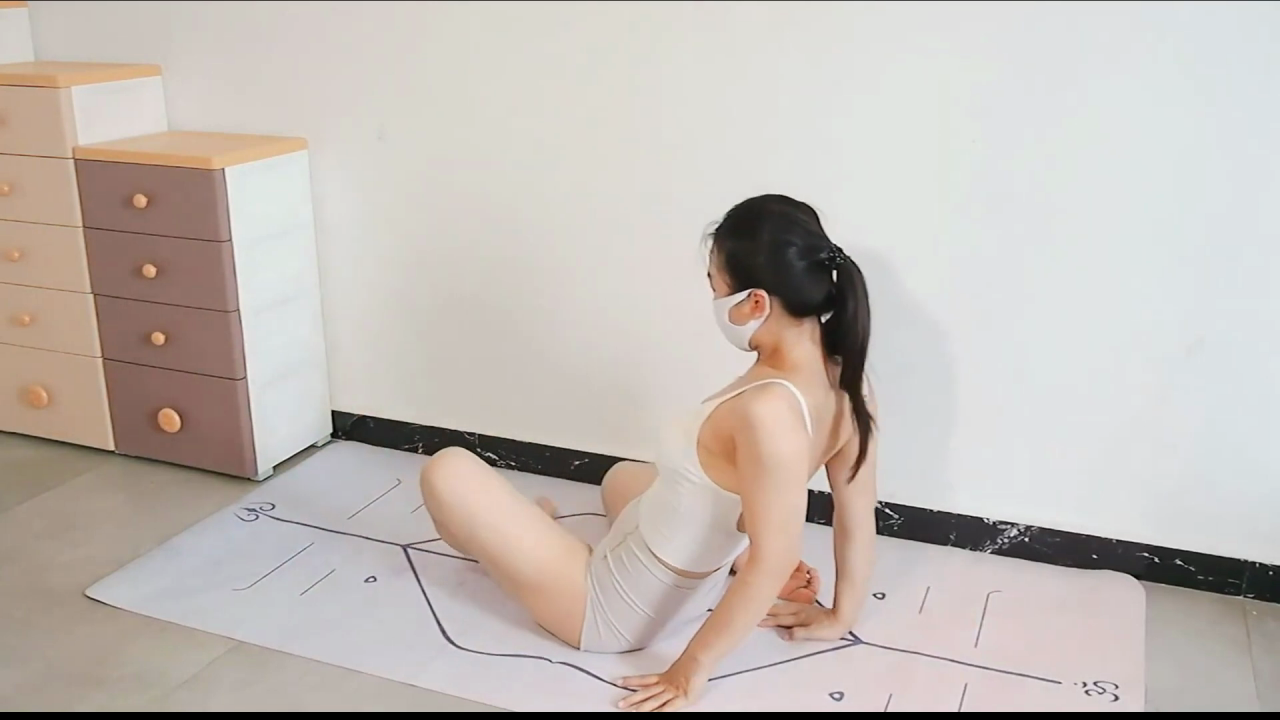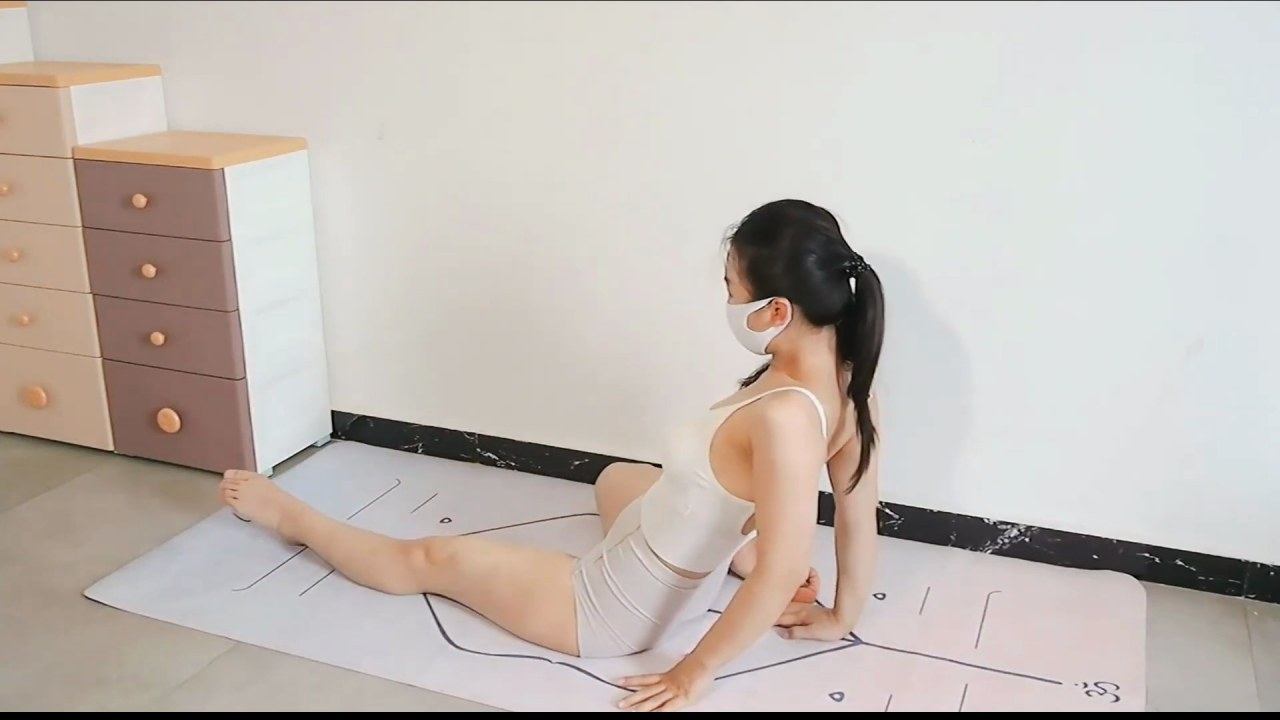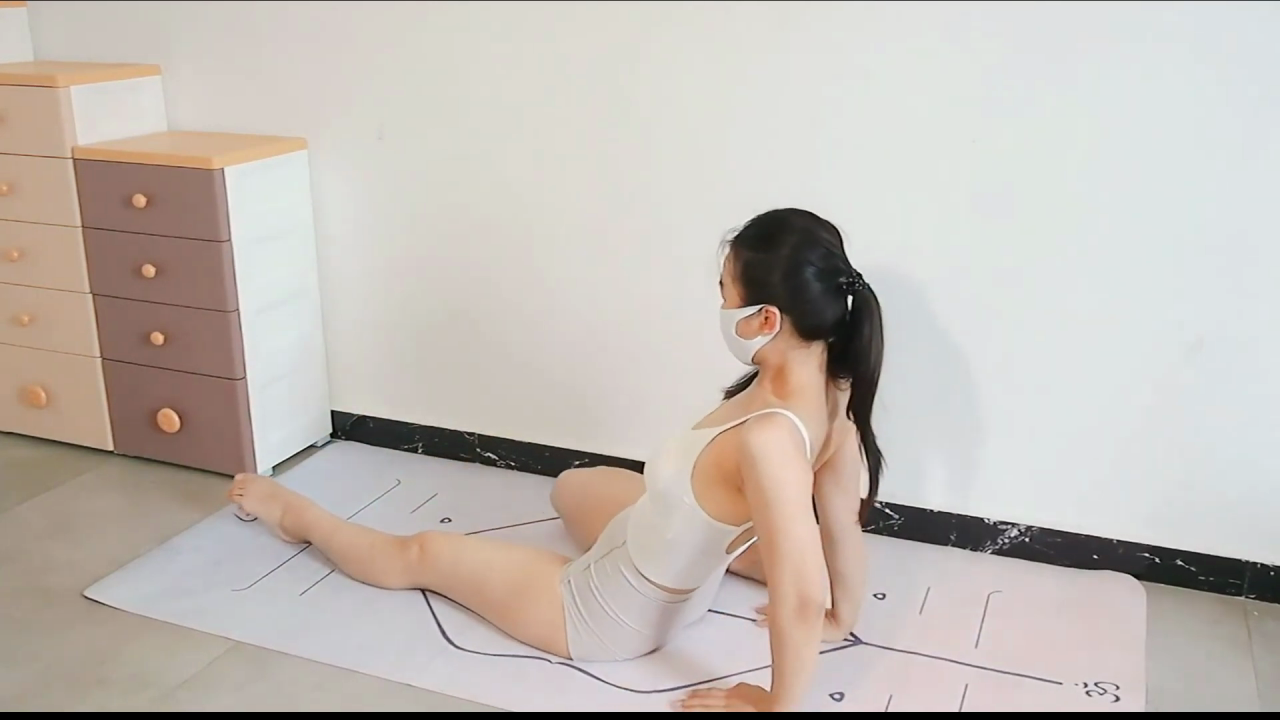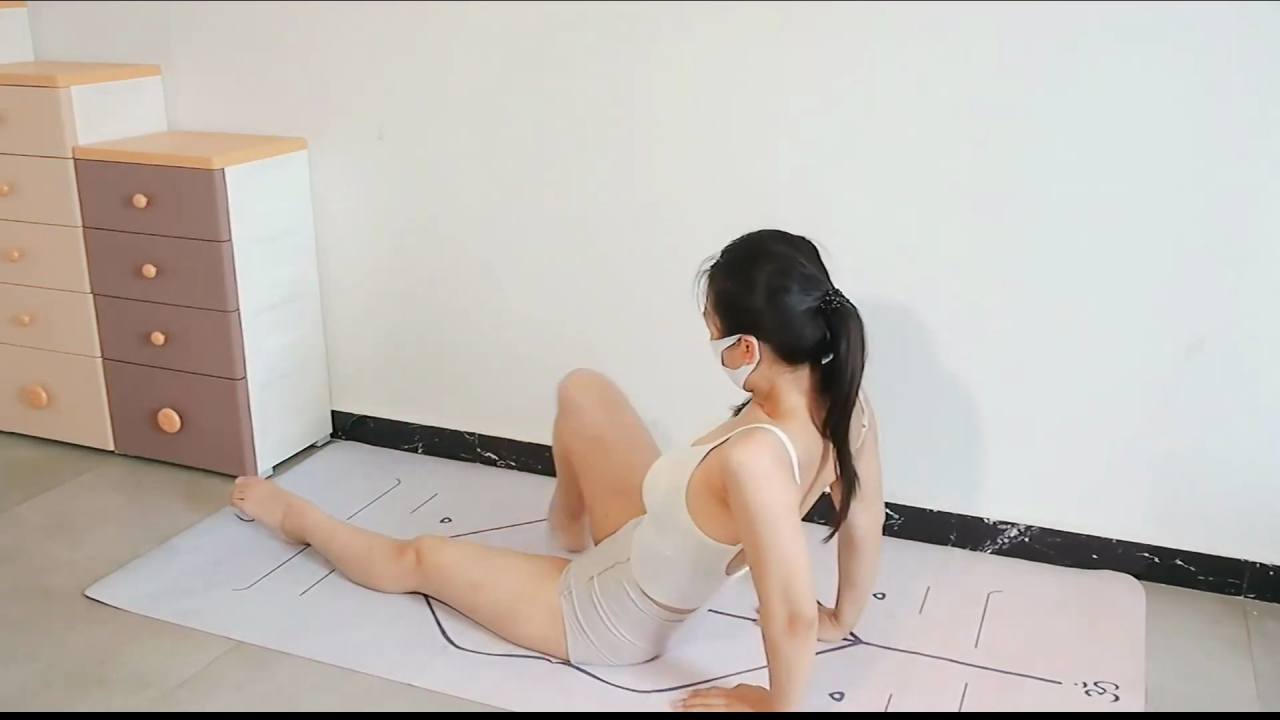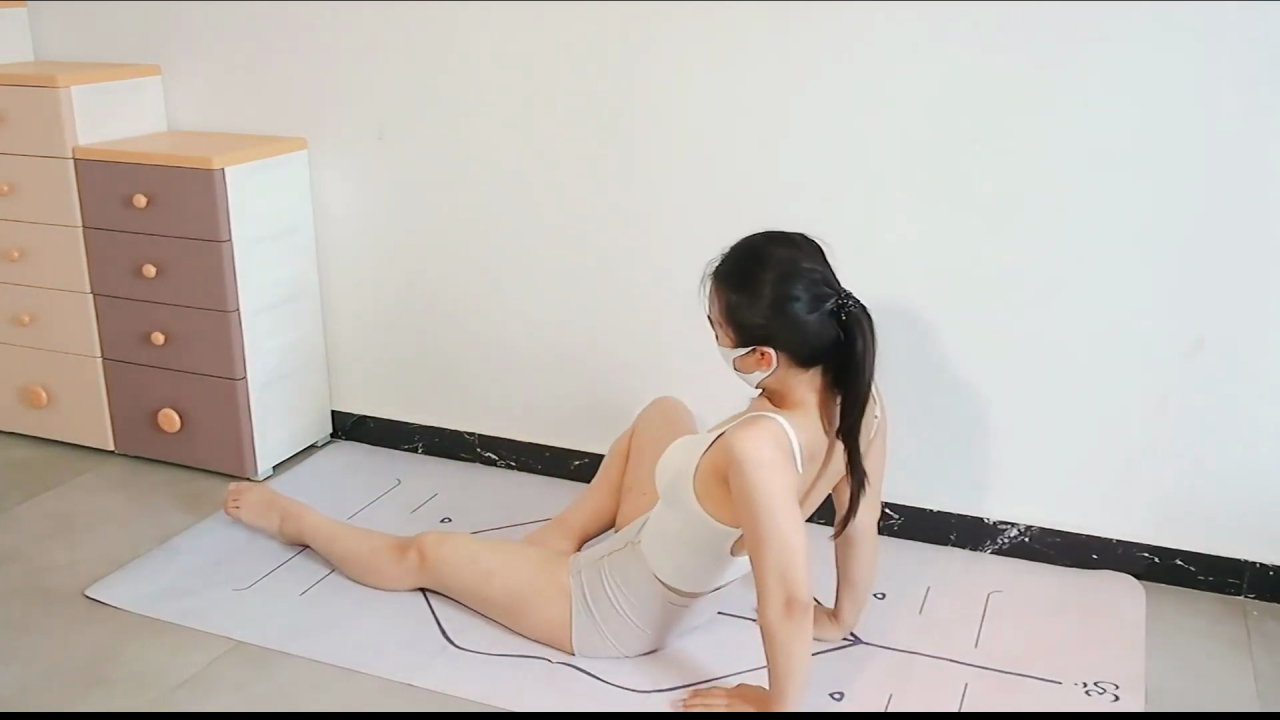
dt=1s
person 1, frame 1
left shoulder: (769, 411)
right shoulder: (841, 377)
left elbow: (773, 563)
right elbow: (857, 502)
left wrist: (692, 668)
right wrist: (839, 614)
left hip: (612, 608)
right hip: (687, 584)
left knee: (447, 472)
right knee: (624, 476)
left ankle: (488, 547)
person 1, frame 2
left shoulder: (784, 418)
right shoulder: (845, 377)
left elbow: (783, 574)
right elbow: (858, 506)
left wrist: (698, 671)
right wrist: (841, 615)
left hip: (620, 611)
right hip: (685, 581)
left knee: (432, 559)
right knee: (617, 477)
left ankle: (291, 515)
right ankle: (750, 555)
person 1, frame 3
left shoulder: (768, 438)
right shoulder: (830, 388)
left elbow: (803, 600)
right elbow: (842, 510)
left wrist: (775, 705)
right wrist: (842, 618)
left hip: (613, 614)
right hip: (681, 575)
left knee: (425, 554)
right knee: (572, 487)
left ankle: (296, 515)
right ankle: (760, 554)
person 1, frame 4
left shoulder: (752, 459)
right shoulder: (846, 407)
left elbow: (793, 614)
right elbow: (864, 523)
left wrist: (778, 705)
right wrist: (841, 619)
left hip: (609, 618)
right hip: (652, 544)
left knee: (422, 558)
right knee: (580, 390)
left ankle: (296, 515)
right ankle: (574, 518)
person 1, frame 5
left shoulder: (756, 447)
right shoulder: (858, 403)
left elbow: (787, 602)
right elbow: (860, 523)
left wrist: (779, 705)
right wrist: (842, 617)
left hip: (618, 613)
right hip: (676, 581)
left knee: (425, 554)
right knee: (664, 414)
left ankle: (294, 518)
right ankle: (564, 533)
